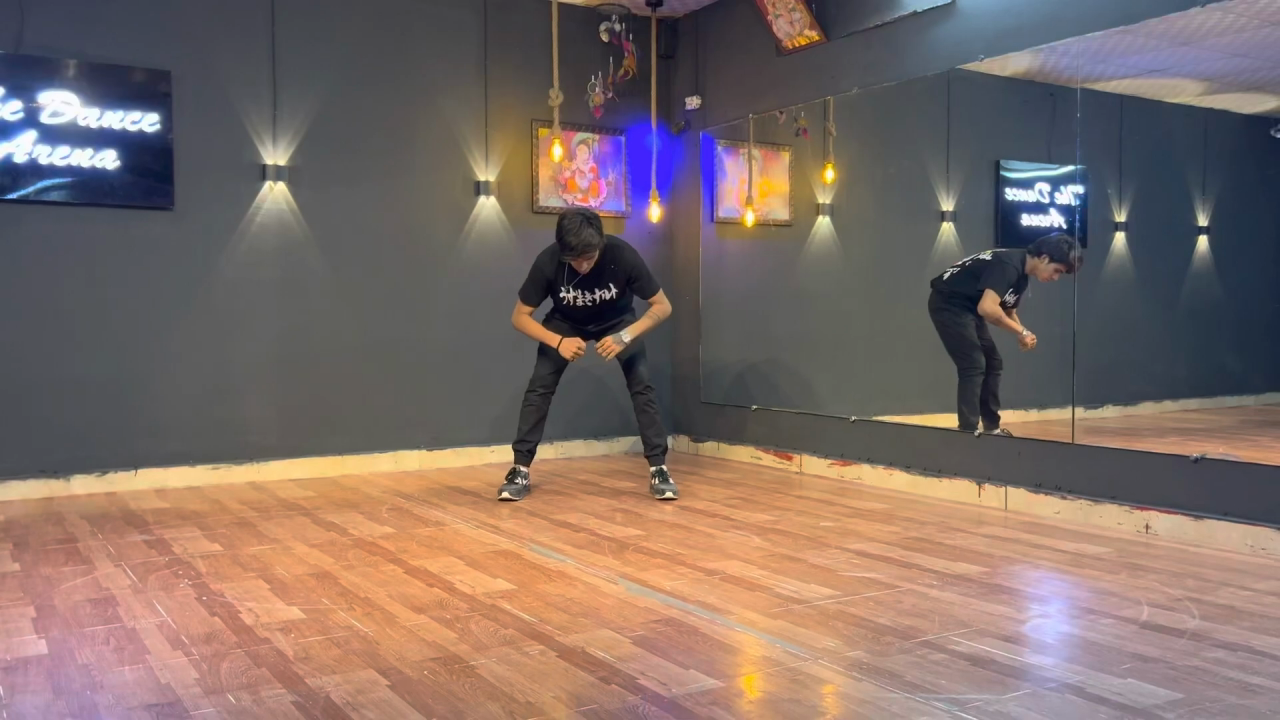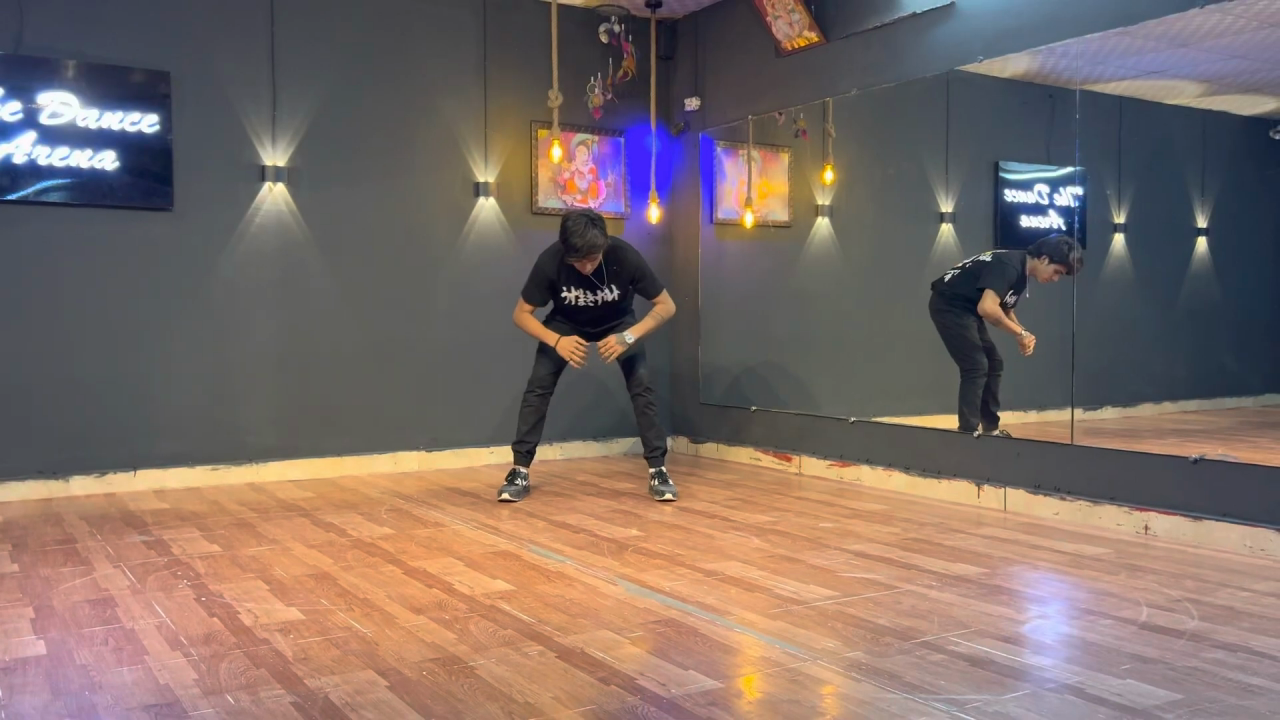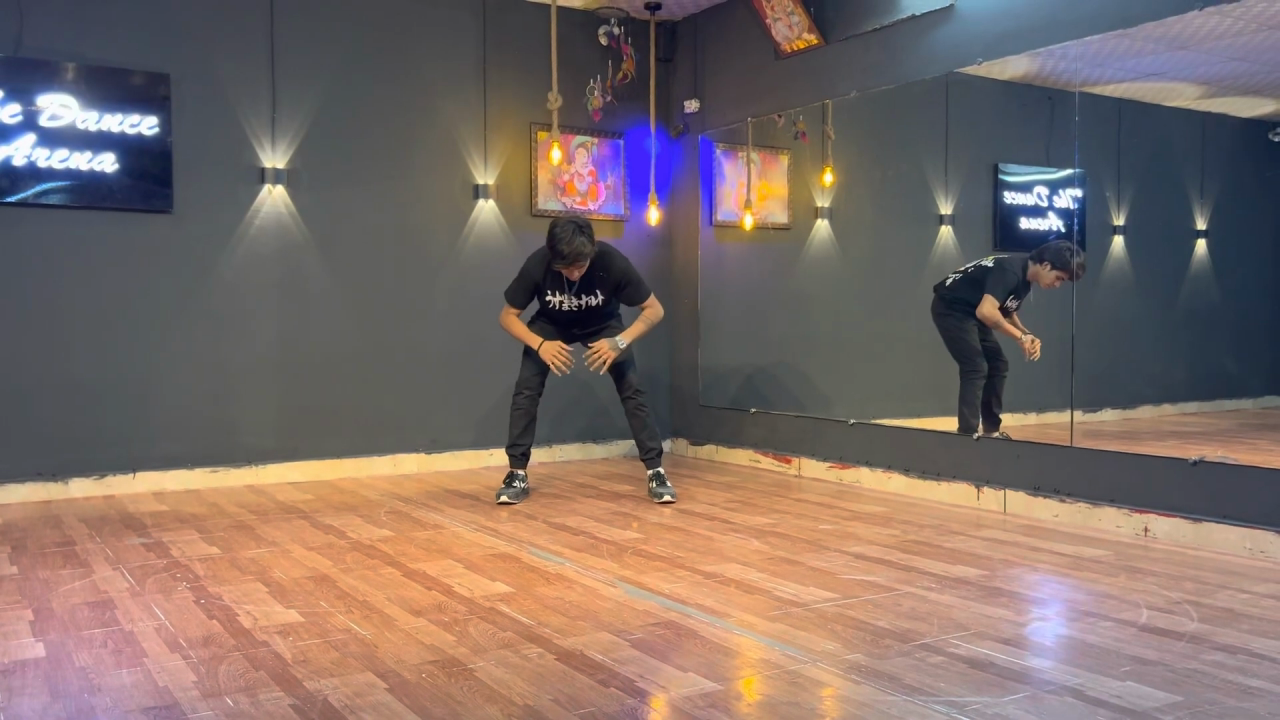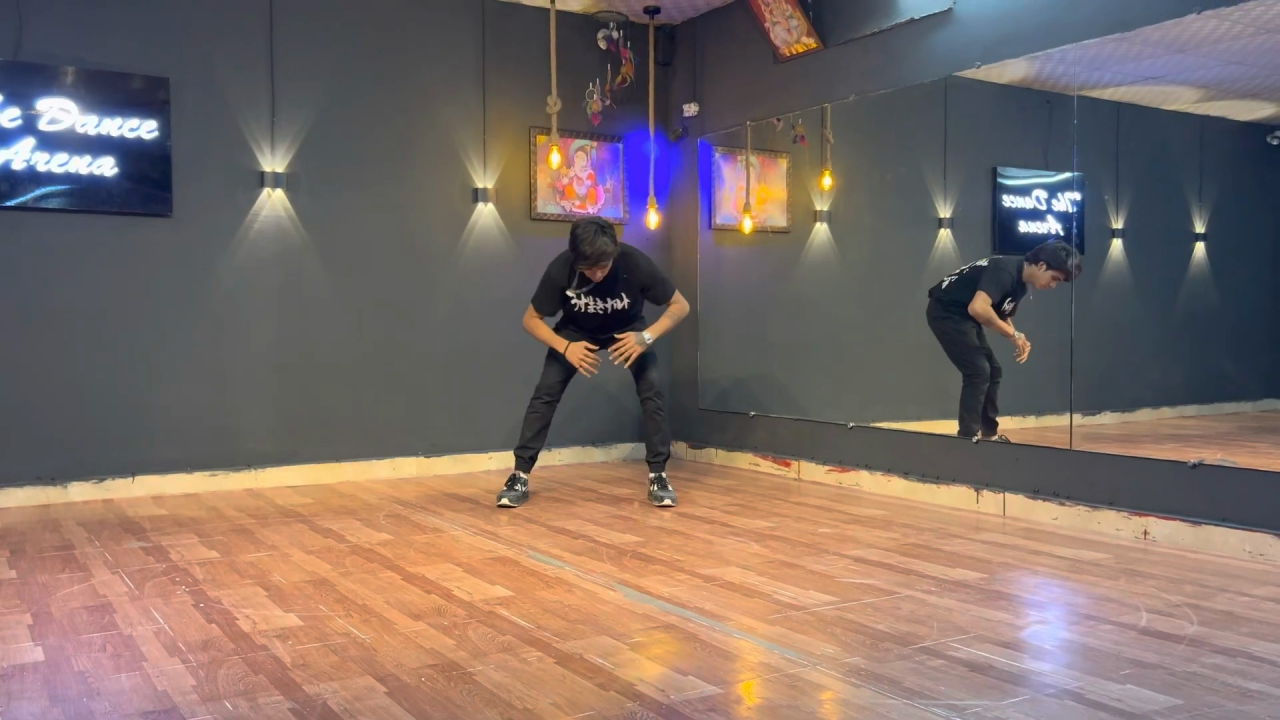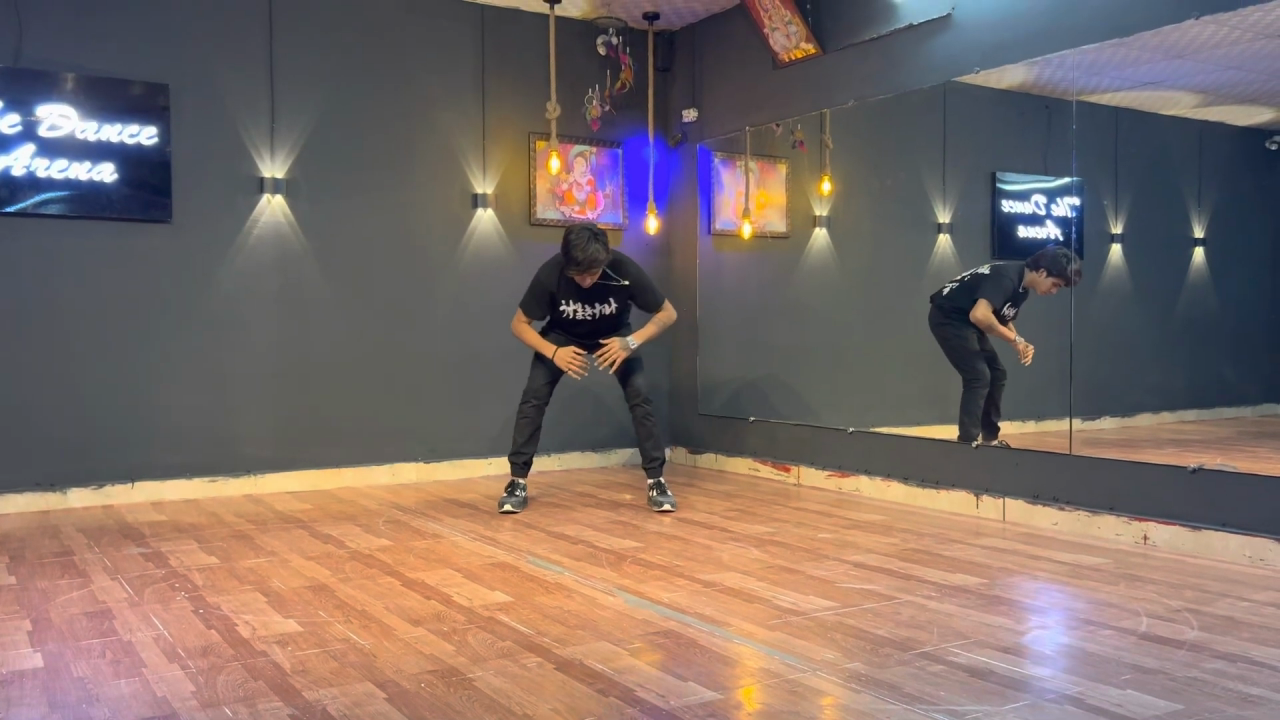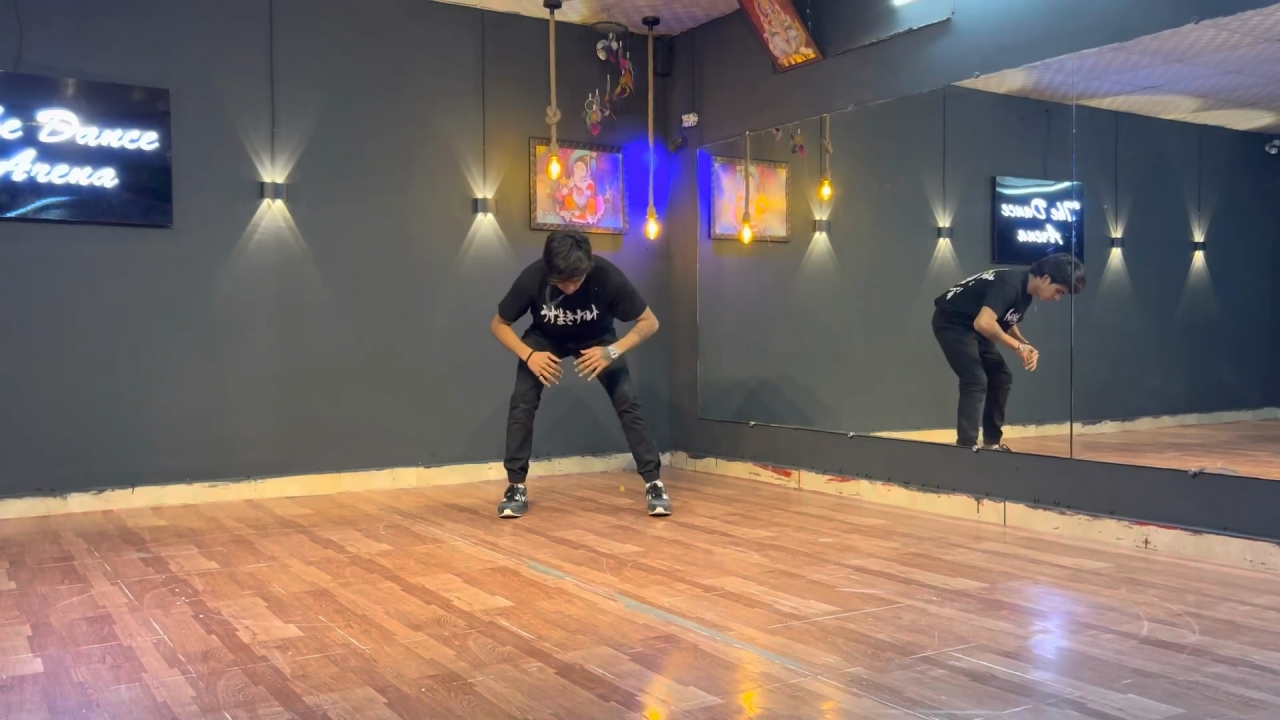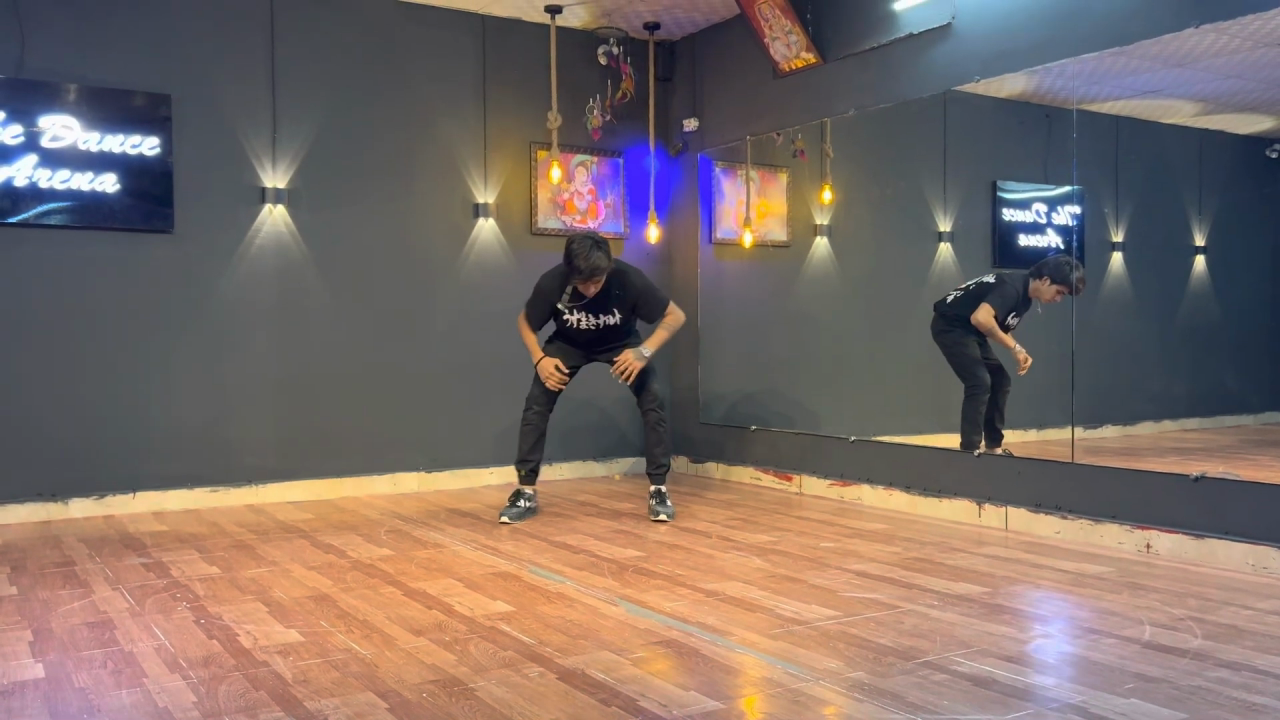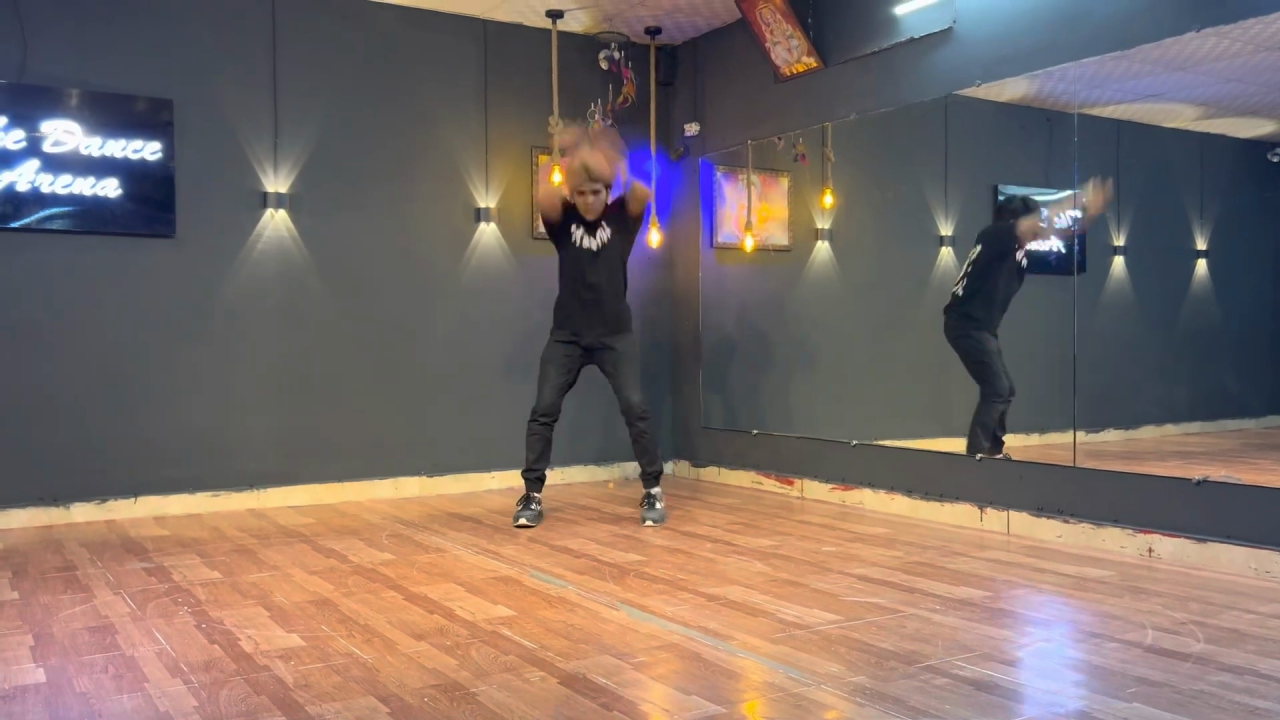
dt=0.3s
person 1, frame 1
left shoulder: (623, 255)
right shoulder: (548, 261)
left elbow: (662, 306)
right elbow: (520, 316)
left wrist: (625, 336)
right wrist: (557, 342)
left hip: (617, 322)
right hip: (565, 325)
left knee: (642, 387)
right knee: (539, 386)
left ankle: (658, 468)
right ankle: (520, 469)
person 1, frame 2
left shoulder: (625, 256)
right shoulder: (550, 261)
left elbow: (666, 306)
right elbow: (521, 313)
left wrist: (628, 337)
right wrist: (556, 341)
left hip: (617, 324)
right hip: (565, 325)
left knee: (641, 387)
right knee: (538, 387)
left ankle: (658, 470)
right ankle: (520, 470)
person 1, frame 3
left shoulder: (613, 262)
right shoulder: (537, 265)
left elbow: (654, 310)
right elbow: (508, 315)
left wrist: (621, 341)
right wrist: (539, 345)
left hip: (604, 326)
right hip: (551, 326)
left knee: (631, 390)
right knee: (526, 389)
left ankle: (655, 471)
right ankle: (517, 473)
person 1, frame 4
left shoulder: (636, 263)
right shoulder: (560, 269)
left elbow: (680, 305)
right elbow: (531, 320)
left wrist: (647, 337)
right wrist: (565, 347)
left hip: (627, 330)
right hip: (575, 332)
left knee: (652, 391)
right knee: (545, 393)
left ankle: (658, 476)
right ankle: (520, 475)
person 1, frame 5
left shoulder: (624, 270)
right shoulder: (550, 274)
left elbow: (668, 314)
right elbow: (520, 323)
left wrist: (631, 342)
right wrist: (554, 351)
left hip: (614, 335)
right hip: (562, 337)
left knee: (640, 397)
right knee: (533, 397)
left ankle: (656, 480)
right ankle: (518, 481)
person 1, frame 6
left shoulder: (608, 276)
right shoulder: (532, 278)
left elbow: (649, 322)
right elbow: (499, 324)
left wrist: (613, 351)
right wrist: (529, 355)
left hip: (597, 340)
right hip: (545, 341)
left knee: (627, 401)
right knee: (522, 402)
left ankle: (653, 483)
right ankle: (516, 486)
person 1, frame 7
left shoulder: (630, 280)
right shoulder: (552, 283)
left elbow: (675, 316)
right elbow: (524, 322)
left wrist: (645, 352)
right wrist: (540, 359)
left hip: (623, 346)
right hip: (568, 346)
left knee: (653, 402)
right knee: (537, 403)
left ankle: (659, 489)
right ankle: (525, 491)
person 1, frame 8
left shoulder: (625, 215)
right shoulder: (559, 215)
left elbow: (642, 196)
right elbow: (546, 201)
left wrist: (615, 169)
right wrist: (572, 163)
left hip: (615, 335)
right hip: (567, 335)
left knee: (635, 408)
right knee: (543, 411)
left ankle: (652, 491)
right ankle: (532, 495)
person 2, frame 1
left shoulder: (1022, 275)
right shoulder: (1008, 265)
left elbow: (1007, 311)
right elbow: (987, 308)
left wrist: (1024, 334)
right wrist: (1021, 331)
left hip: (966, 308)
right hip: (948, 304)
left knee: (992, 363)
right knee: (974, 366)
left ankle: (991, 427)
right ankle: (968, 431)
person 2, frame 2
left shoulder: (1022, 274)
right shoulder: (1009, 266)
left elbow: (1005, 311)
right elbow: (986, 308)
left wrist: (1024, 334)
right wrist: (1020, 332)
left hip: (966, 309)
right hip: (949, 306)
left knee: (993, 364)
right knee: (976, 367)
left ankle: (990, 428)
right ankle: (968, 433)
person 2, frame 3
left shoulder: (1025, 279)
right shoulder: (1010, 271)
left elbow: (1007, 313)
right elbow: (985, 311)
left wrist: (1027, 336)
right wrist: (1020, 336)
left hip: (969, 312)
right hip: (950, 309)
left knee: (998, 365)
right knee: (976, 368)
left ankle: (991, 430)
right ankle: (968, 434)
person 2, frame 4
left shoulder: (1020, 283)
right shoulder: (1005, 271)
left elbow: (1002, 317)
right elbow: (977, 308)
left wrist: (1019, 340)
right wrist: (1013, 334)
left hip: (964, 316)
right hip: (946, 312)
left knee: (992, 371)
right knee: (978, 371)
left ankle: (989, 434)
right ankle: (967, 438)
person 2, frame 5
left shoulder: (1022, 288)
right shoulder: (1006, 278)
left elbow: (1003, 320)
right elbow: (979, 315)
left wrist: (1021, 344)
right wrist: (1015, 339)
left hip: (967, 321)
right hip: (948, 318)
left knee: (996, 374)
right knee: (978, 376)
left ankle: (989, 438)
right ankle: (967, 442)
person 2, frame 6
left shoulder: (1026, 292)
right shoulder: (1010, 285)
left elbow: (1007, 324)
right elbow: (983, 323)
left wrist: (1026, 347)
right wrist: (1018, 347)
left hip: (971, 326)
right hip: (951, 323)
left knee: (1001, 377)
right knee: (976, 381)
left ankle: (991, 442)
right ankle: (967, 445)
person 2, frame 7
left shoulder: (1026, 299)
right shoulder: (1011, 288)
left elbow: (1001, 328)
right elbow: (980, 318)
left wrist: (1021, 354)
right wrist: (1013, 347)
left hip: (970, 331)
right hip: (951, 326)
left knee: (999, 382)
right knee: (980, 383)
left ankle: (993, 446)
right ankle: (970, 450)
person 2, frame 8
left shoulder: (1015, 245)
right shoulder: (996, 236)
left elbow: (1040, 227)
right elbow: (1036, 222)
left wrist: (1086, 209)
right wrist: (1079, 200)
left hip: (982, 328)
right hip: (966, 326)
left knee: (1003, 391)
right knee: (998, 389)
left ankle: (993, 449)
right ankle: (976, 451)
